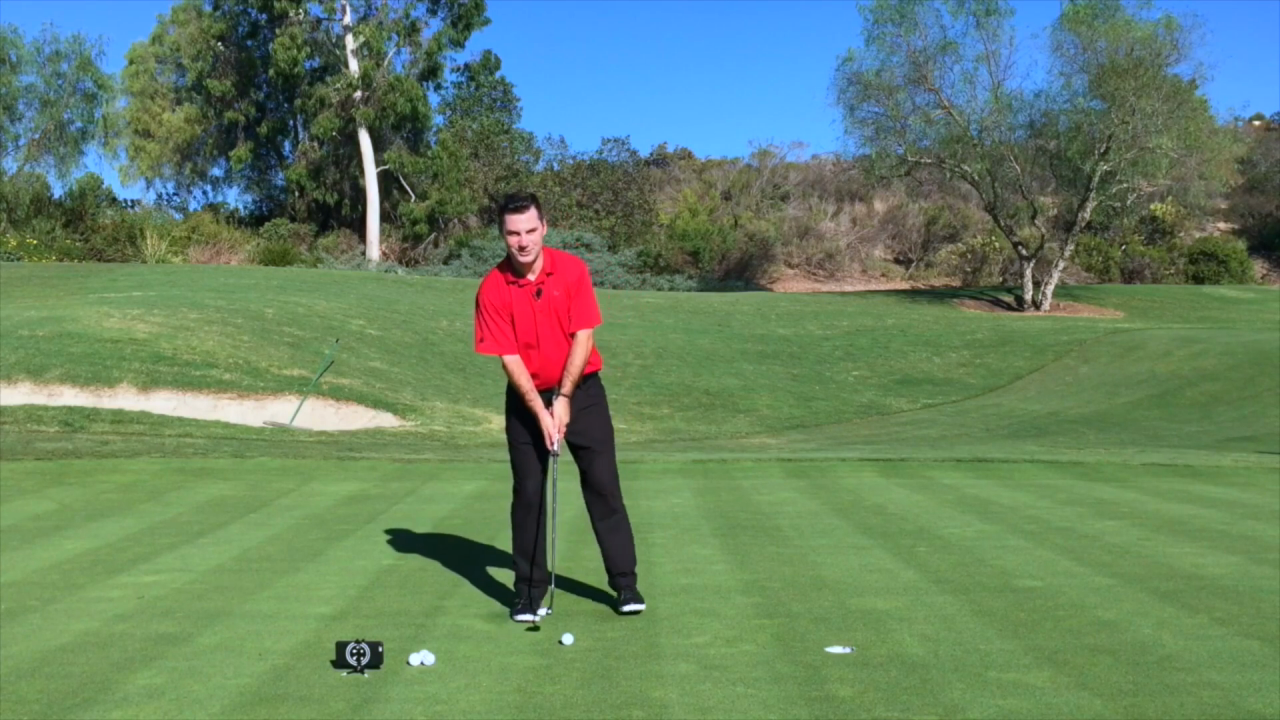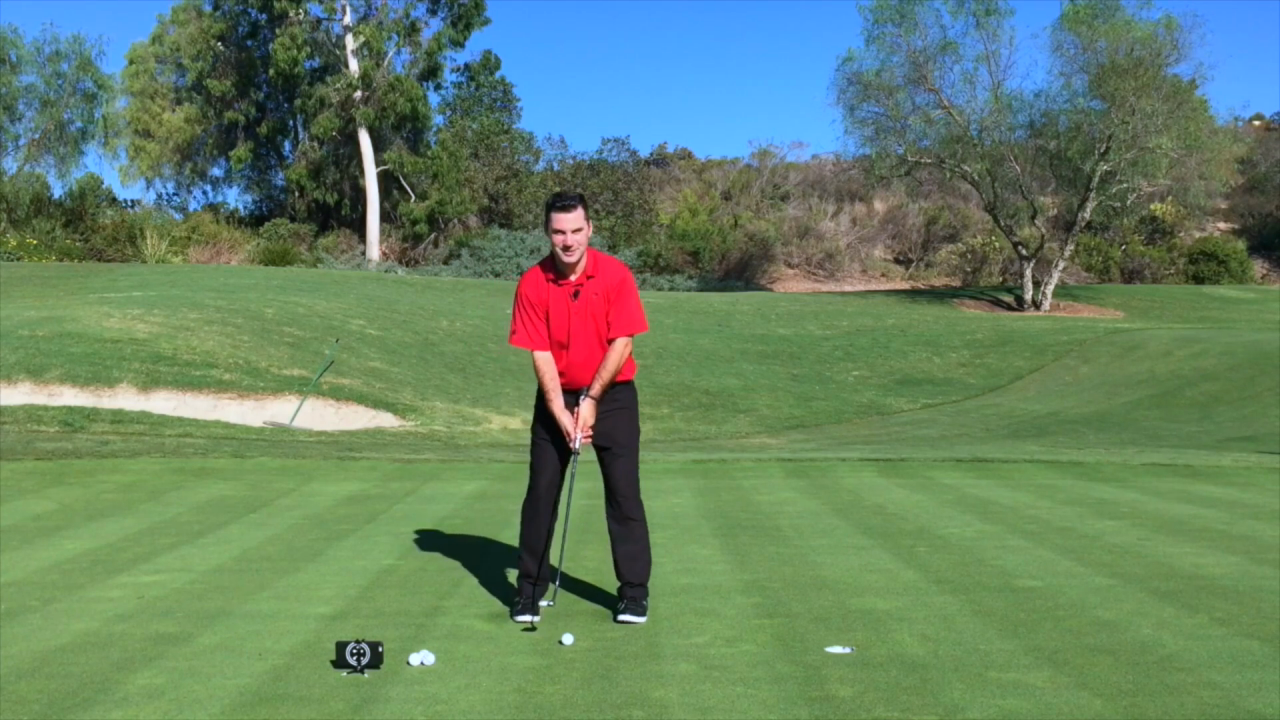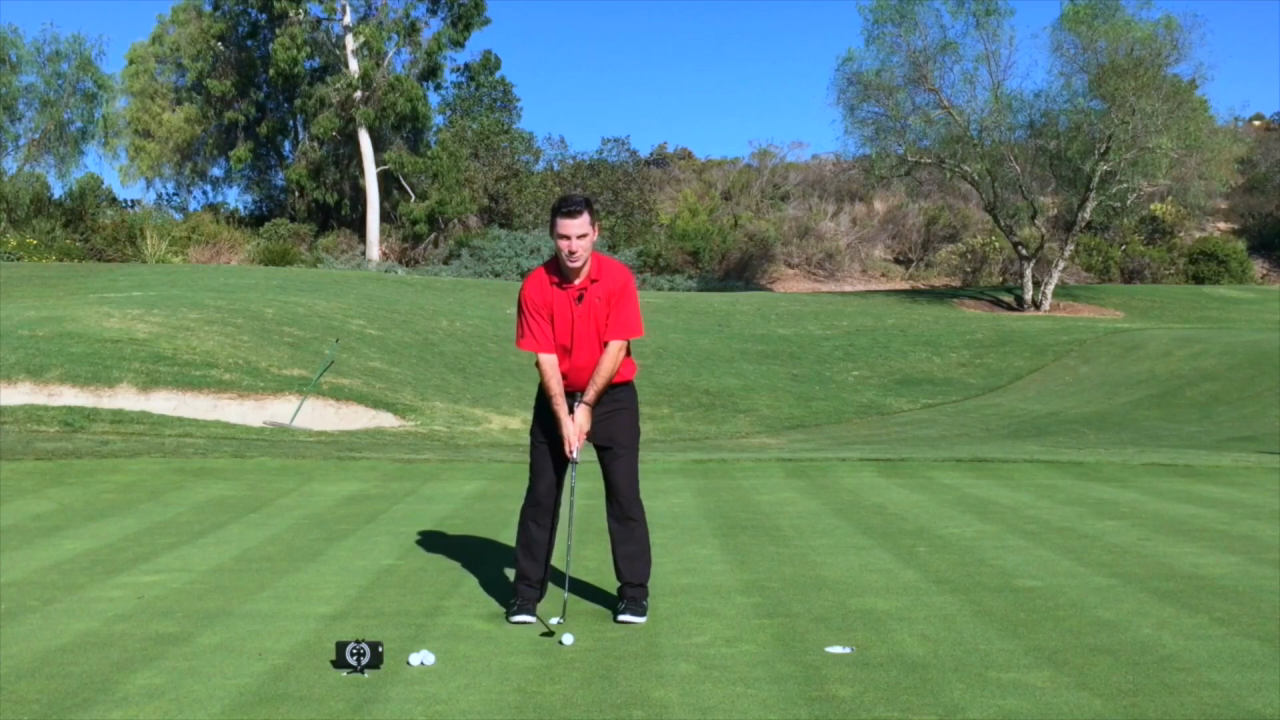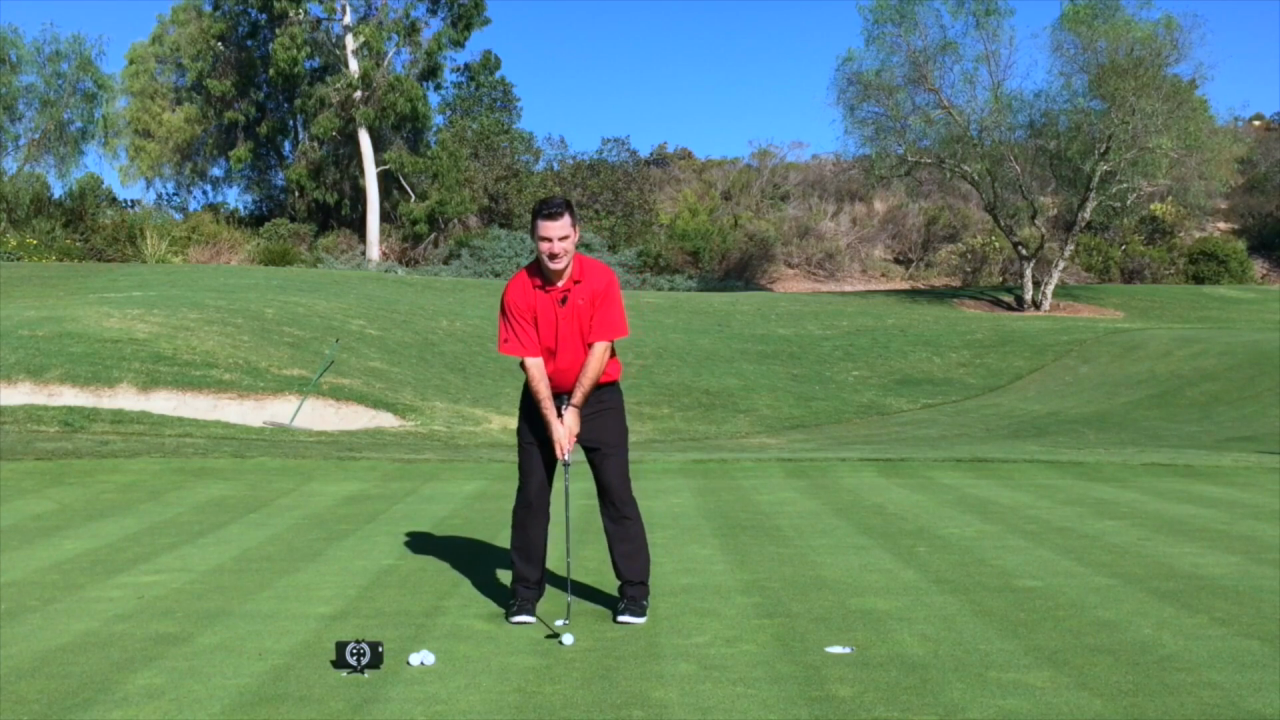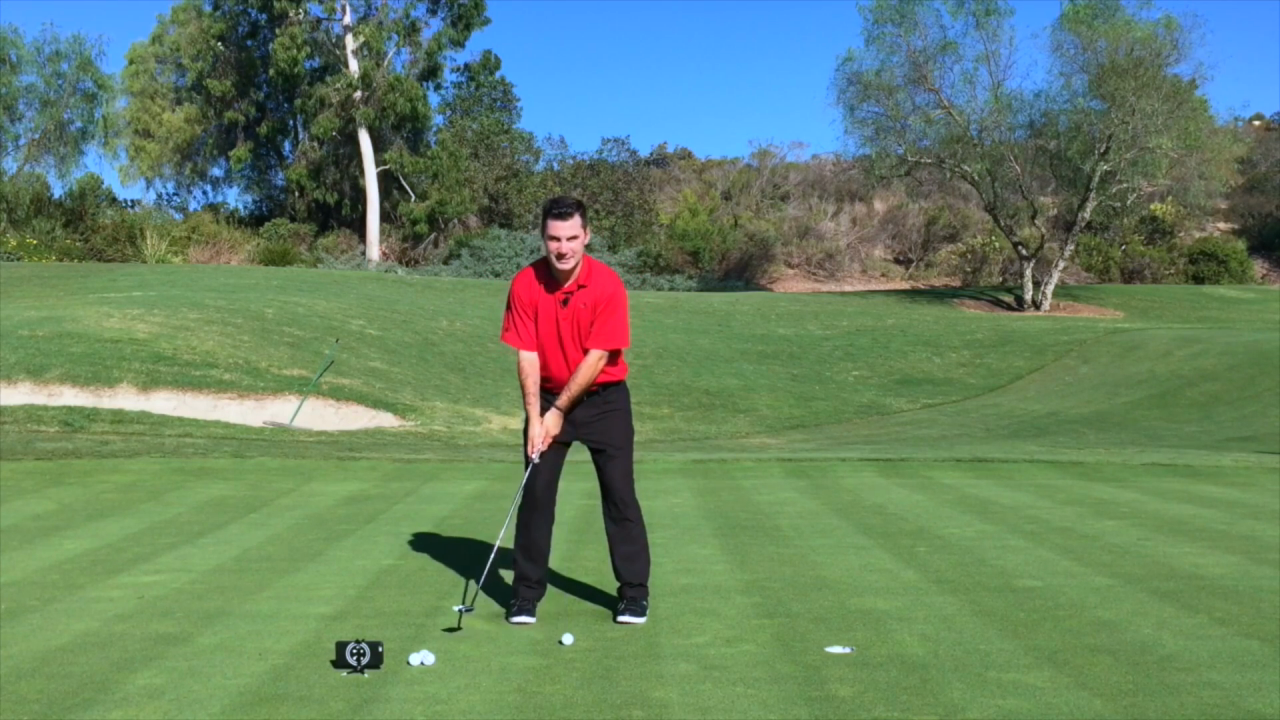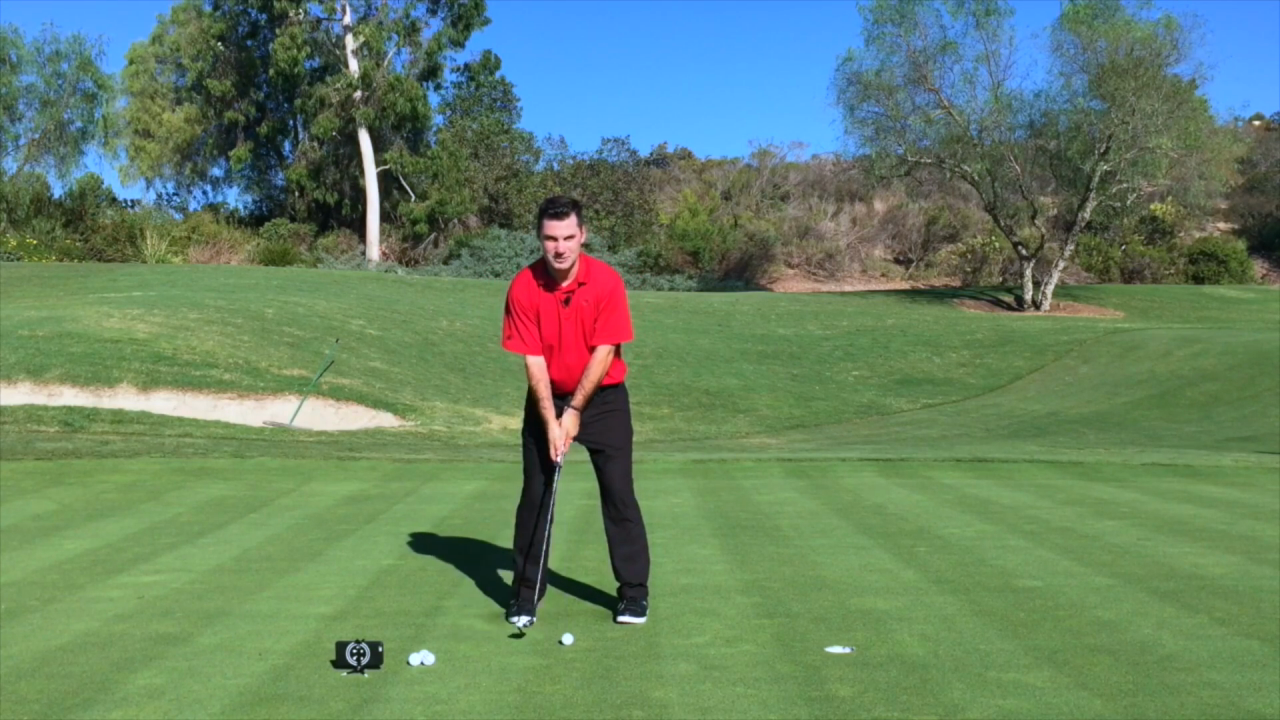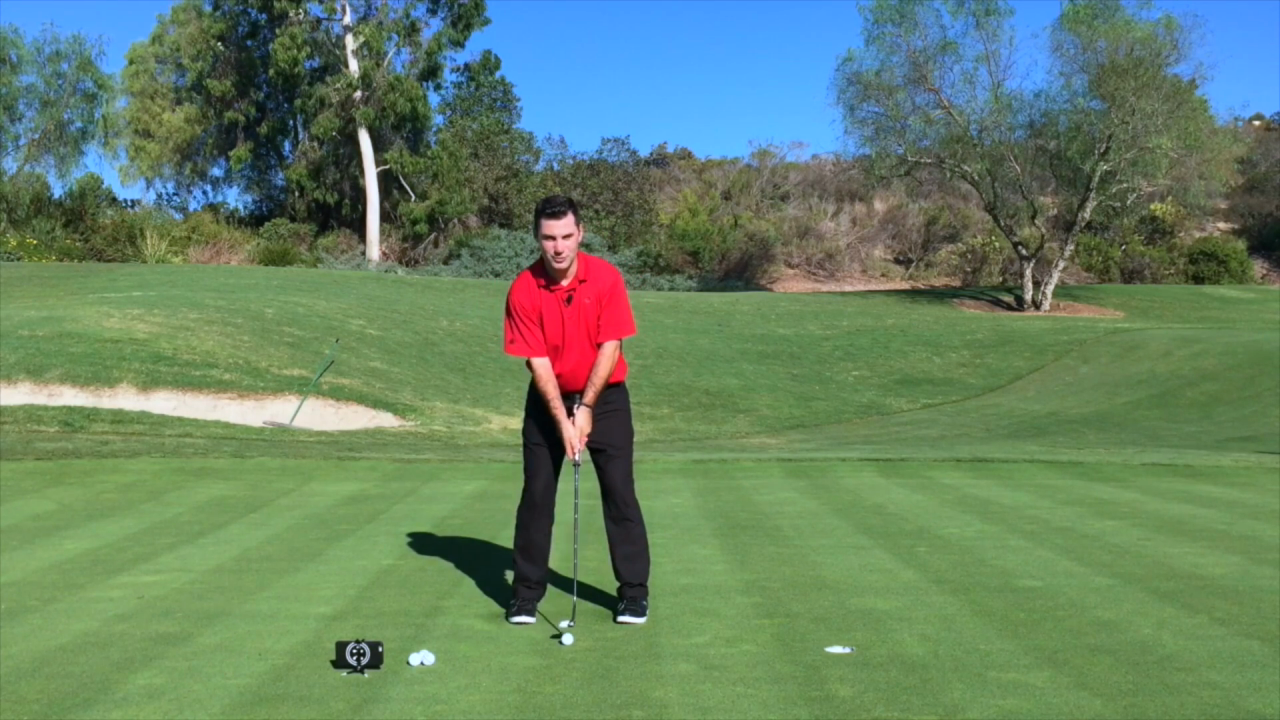
dt=0.4s
person 1, frame 1
left shoulder: (573, 270)
right shoulder: (491, 289)
left elbow: (584, 336)
right elbow: (509, 357)
left wrist: (564, 398)
right wrist: (540, 412)
left hip: (582, 390)
right hip: (526, 398)
left knee: (603, 485)
right knee: (528, 493)
left ankle: (624, 581)
right ankle: (529, 589)
person 1, frame 2
left shoulder: (616, 275)
right shoulder: (531, 284)
left elbow: (622, 343)
right elbow: (541, 354)
left wrist: (592, 399)
right wrist: (561, 413)
left hip: (613, 395)
right hip: (556, 397)
left knee: (623, 492)
right knee: (541, 493)
left ankle: (634, 592)
right ankle: (530, 588)
person 1, frame 3
left shoulder: (618, 278)
right shoulder: (535, 286)
left elbow: (617, 348)
right elbow: (545, 358)
left wrist: (586, 405)
right wrist: (564, 417)
left hip: (612, 396)
right hip: (556, 398)
left knee: (624, 493)
right knee: (541, 494)
left ankle: (634, 591)
right ankle: (527, 590)
person 1, frame 4
left shoulder: (601, 278)
right shoulder: (517, 290)
left elbow: (601, 348)
right elbow: (531, 362)
left wrist: (574, 408)
right wrist: (553, 421)
left hip: (599, 397)
right hip: (542, 399)
left knee: (616, 492)
right knee: (531, 495)
left ankle: (634, 590)
right ankle: (525, 591)
person 1, frame 5
left shoulder: (608, 285)
right shoulder: (525, 284)
left elbow: (597, 357)
right elbow: (527, 355)
left wrist: (560, 410)
right wrist: (535, 417)
left hip: (604, 399)
right hip: (546, 397)
left knee: (619, 493)
right knee: (536, 495)
left ankle: (634, 592)
right ankle: (526, 591)
person 1, frame 6
left shoulder: (607, 281)
right shoulder: (523, 287)
left elbow: (605, 352)
right elbow: (533, 360)
left wrist: (575, 410)
right wrist: (550, 421)
left hip: (603, 399)
right hip: (548, 398)
left knee: (618, 493)
right knee: (535, 495)
left ankle: (633, 591)
right ankle: (526, 591)
person 1, frame 7
left shoulder: (607, 278)
right shoulder: (523, 289)
left elbow: (610, 347)
right elbow: (538, 361)
left wrist: (586, 408)
right wrist: (562, 420)
left hip: (606, 398)
right hip: (547, 400)
left knee: (619, 493)
right knee: (536, 495)
left ankle: (634, 591)
right ankle: (526, 591)
